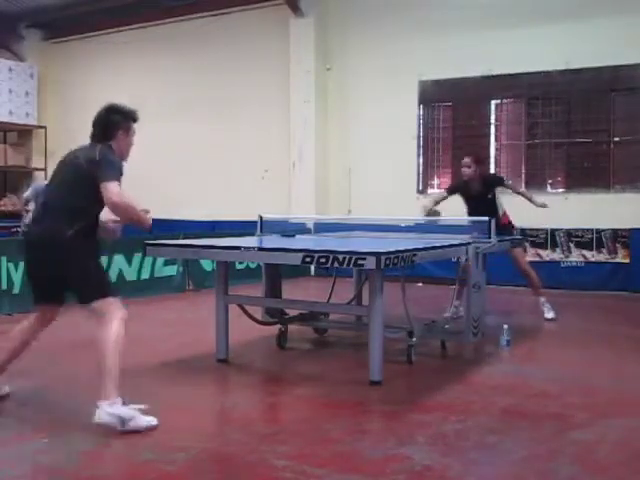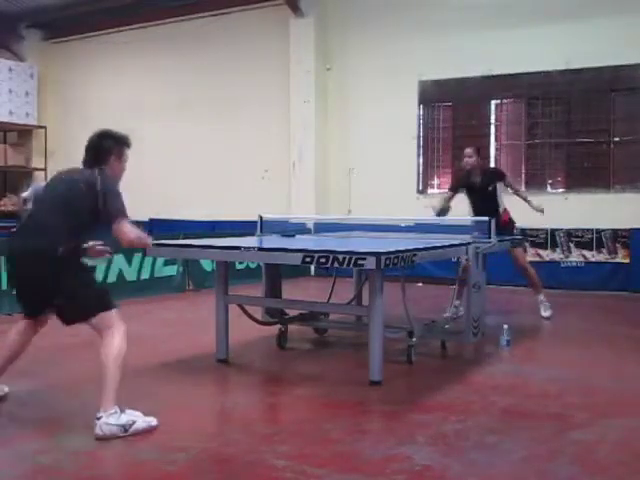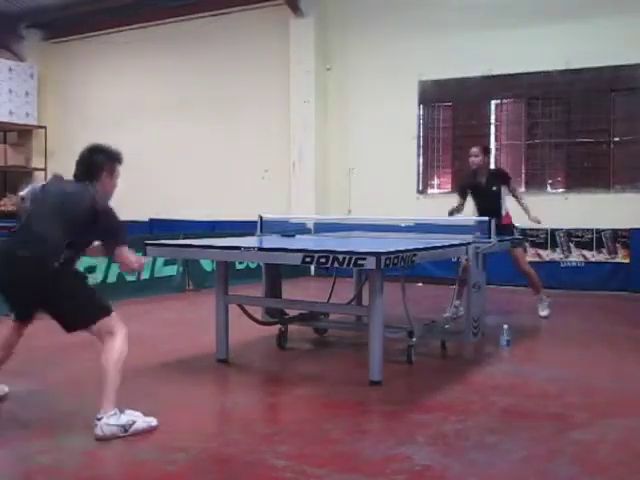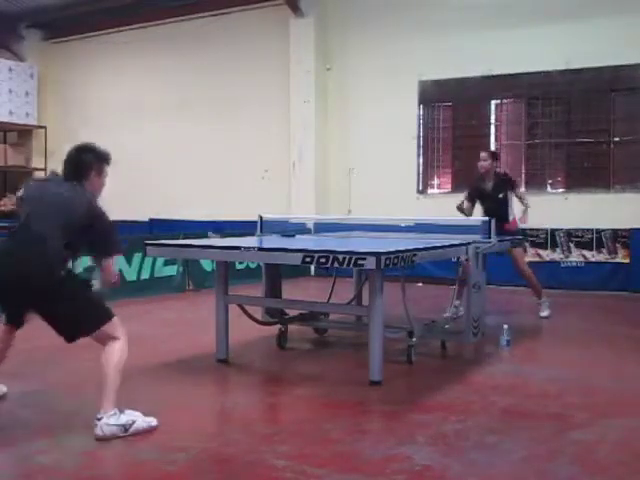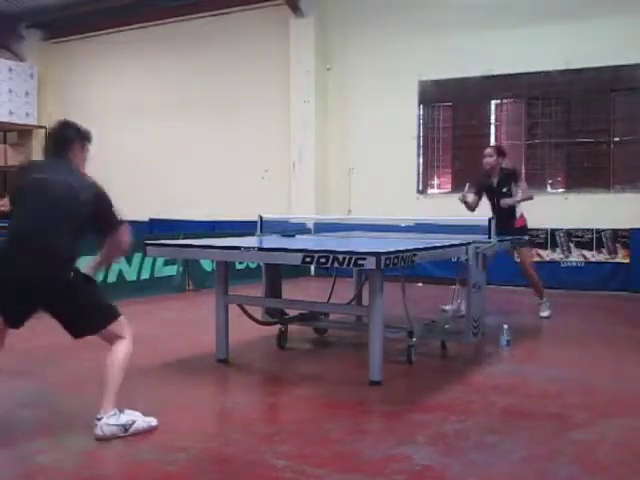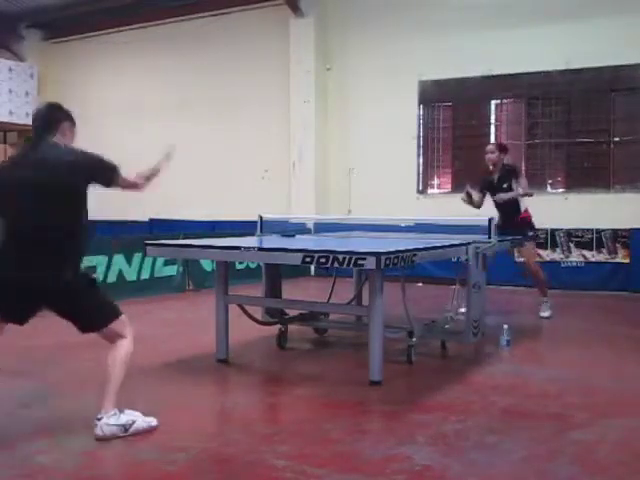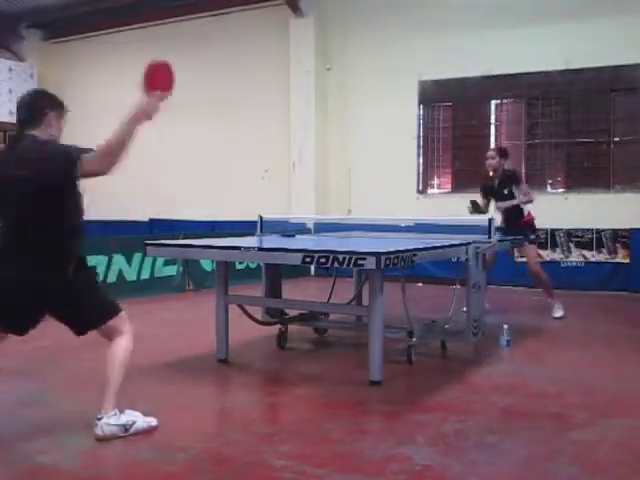
dt=0.1s
person 1, frame 1
left shoulder: (76, 156)
right shoulder: (107, 158)
right elbow: (114, 199)
left wrist: (94, 229)
right wrist: (143, 218)
left hip: (38, 240)
right hip: (64, 244)
left knee: (44, 313)
right knee: (114, 315)
right ankle: (111, 406)
person 1, frame 2
left shoulder: (63, 179)
right shoulder: (103, 185)
right elbow: (127, 236)
left wrist: (82, 249)
right wrist: (146, 240)
right hip: (52, 259)
left knee: (33, 320)
right knee: (114, 328)
right ankle: (110, 415)
person 1, frame 3
left shoulder: (49, 188)
right shoulder: (98, 206)
right elbow: (128, 263)
right wrist: (139, 260)
right hip: (45, 268)
right knee: (115, 332)
right ankle: (109, 416)
person 1, frame 4
left shoulder: (35, 187)
right shoulder: (91, 209)
right elbow: (110, 275)
right hip: (47, 275)
right knee: (115, 337)
right ankle: (108, 416)
person 1, frame 5
right shoulder: (88, 189)
right elbow: (121, 242)
right wrist: (99, 263)
right hip: (57, 275)
right knee: (121, 336)
right ankle: (108, 416)
person 1, frame 6
right shoulder: (75, 160)
right elbow: (133, 183)
right wrist: (156, 168)
right hip: (61, 274)
right knee: (122, 335)
right ankle: (110, 416)
person 1, frame 7
right shoulder: (52, 153)
right elbow: (100, 165)
right wrist: (136, 117)
right hip: (62, 272)
right knee: (121, 332)
right ankle: (110, 415)
person 2, frame 1
left shoulder: (491, 179)
right shoulder: (459, 186)
left elbow: (514, 188)
right elbow: (439, 199)
left wrist: (534, 201)
right wrist: (429, 206)
left hip: (502, 225)
left knee: (523, 266)
left ankle: (544, 303)
right ankle: (457, 305)
person 2, frame 2
left shoulder: (493, 173)
right shoulder: (462, 180)
left elbow: (513, 188)
right elbow: (447, 199)
left wrist: (531, 204)
right wrist: (442, 208)
left hip: (503, 223)
left knee: (522, 264)
right knee: (466, 265)
left ankle: (542, 300)
right ankle: (457, 305)
person 2, frame 3
left shoulder: (499, 174)
right shoulder: (468, 181)
left elbow: (515, 193)
right elbow: (460, 206)
left wrist: (529, 214)
right wrist: (454, 210)
left hip: (504, 225)
left knee: (523, 266)
right knee: (466, 266)
left ankle: (542, 299)
right ankle: (457, 305)
person 2, frame 4
left shoulder: (505, 180)
right shoulder: (476, 187)
left elbow: (522, 198)
right elbow: (468, 213)
left wrist: (525, 210)
right wrist: (461, 208)
left hip: (509, 230)
left knee: (523, 270)
right knee: (466, 266)
left ankle: (543, 302)
right ankle: (457, 305)
person 2, frame 5
left shoulder: (511, 174)
right shoulder: (482, 182)
left elbow: (529, 195)
right elbow: (472, 207)
left wrist: (514, 200)
right wrist: (465, 200)
left hip: (517, 227)
right hip: (498, 227)
left knee: (527, 269)
left ankle: (543, 302)
person 2, frame 6
left shoulder: (512, 170)
right shoulder: (486, 179)
left elbow: (528, 191)
right elbow: (478, 204)
left wrist: (509, 195)
right wrist: (469, 198)
left hip: (522, 221)
right hip: (503, 224)
left knee: (532, 266)
left ankle: (545, 302)
person 2, frame 7
left shoulder: (512, 175)
right shoulder: (487, 184)
left elbow: (529, 197)
right elbow: (484, 209)
left wrist: (508, 204)
left hip: (524, 224)
right hip: (507, 226)
left knee: (534, 267)
right knee: (485, 261)
left ankle: (555, 303)
